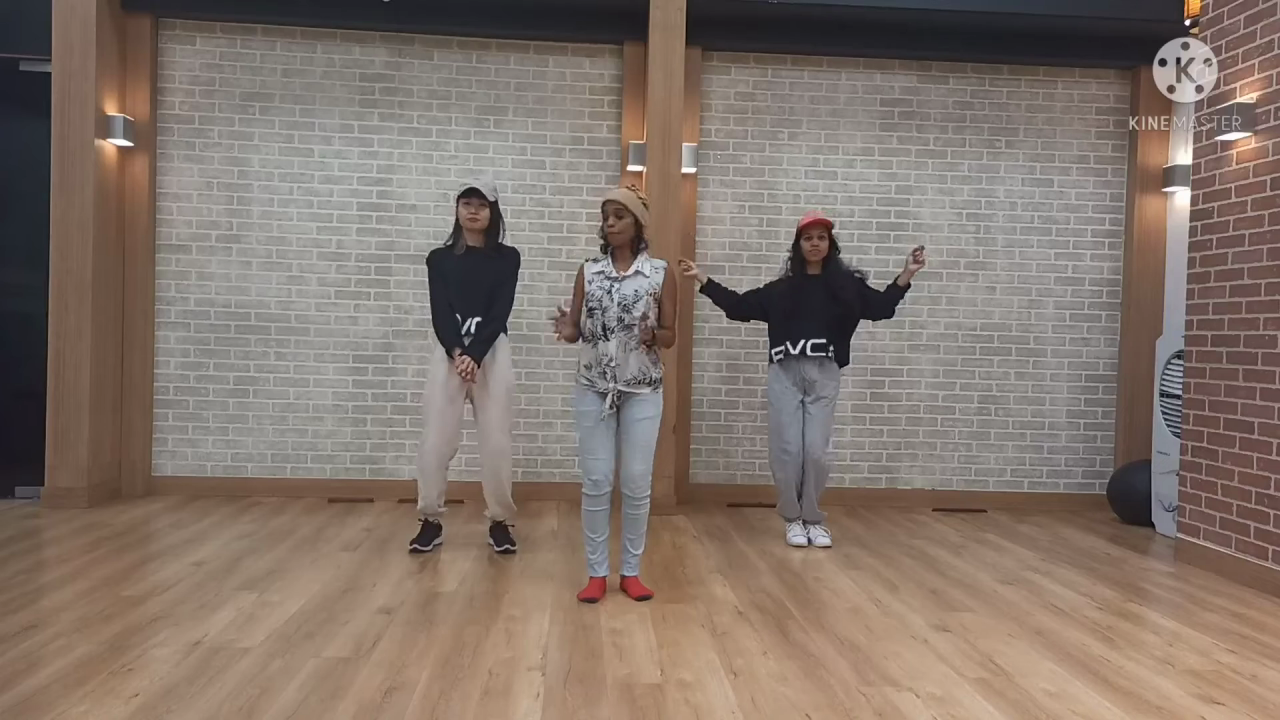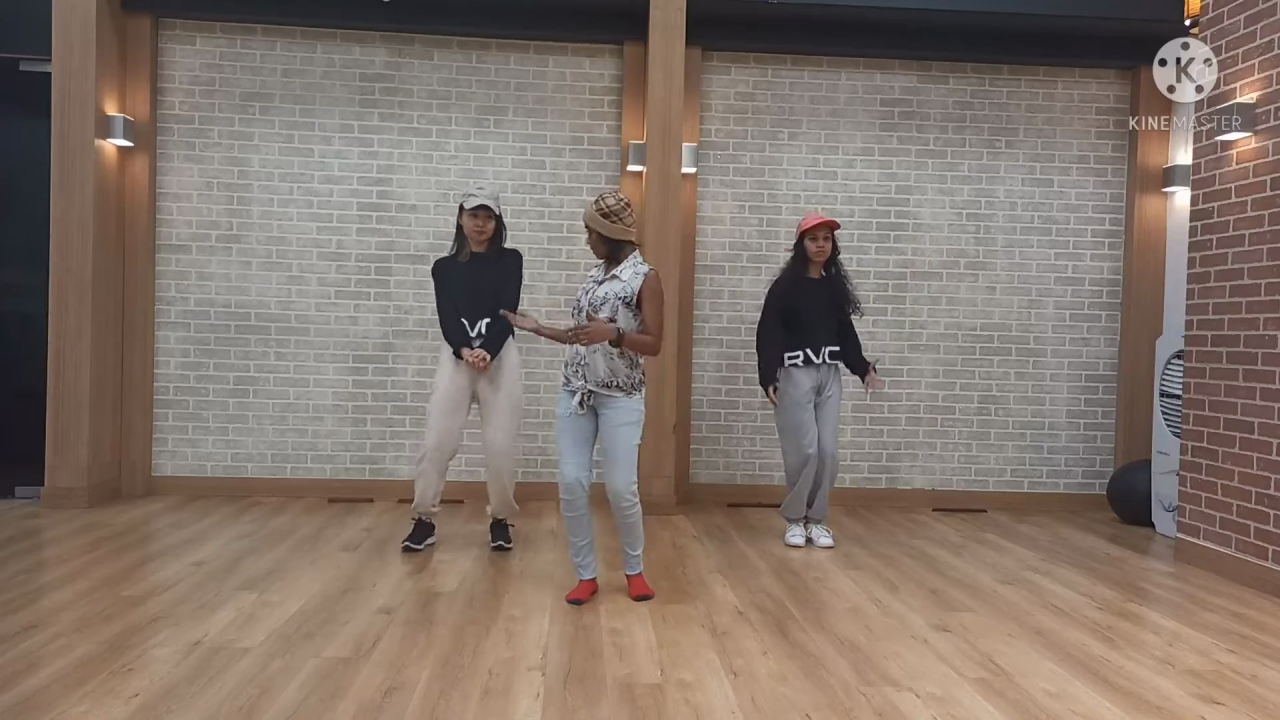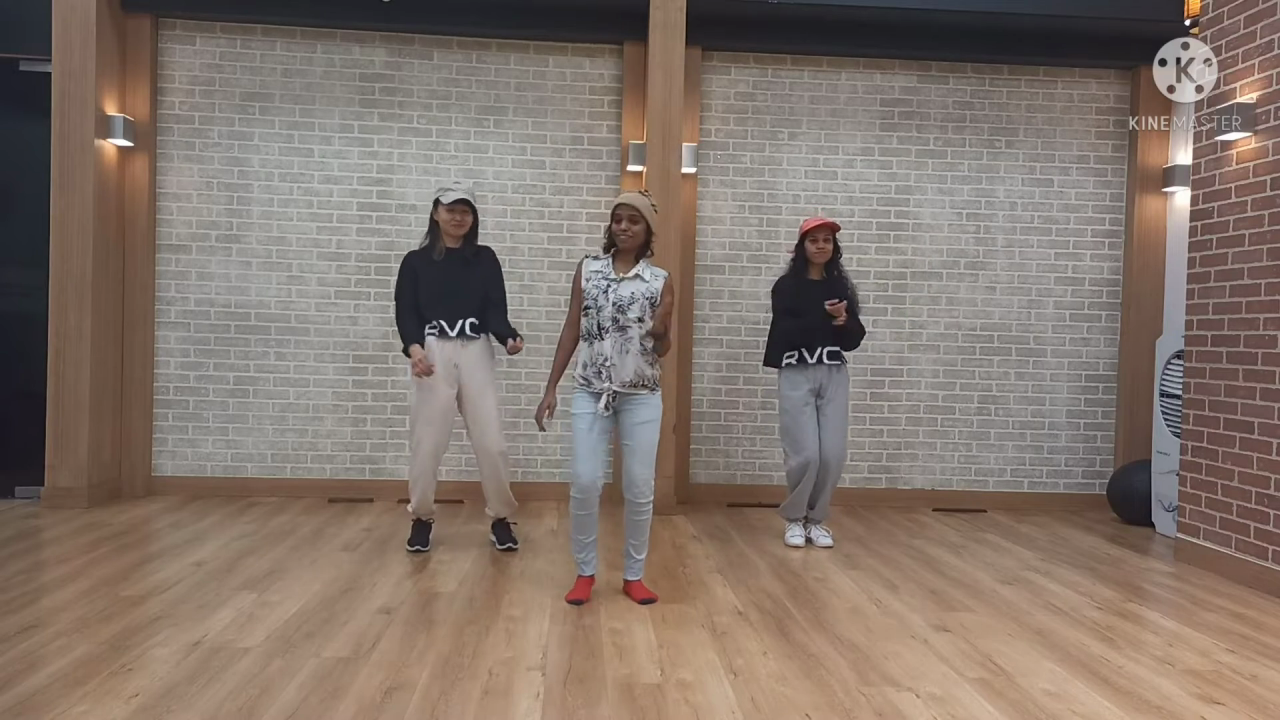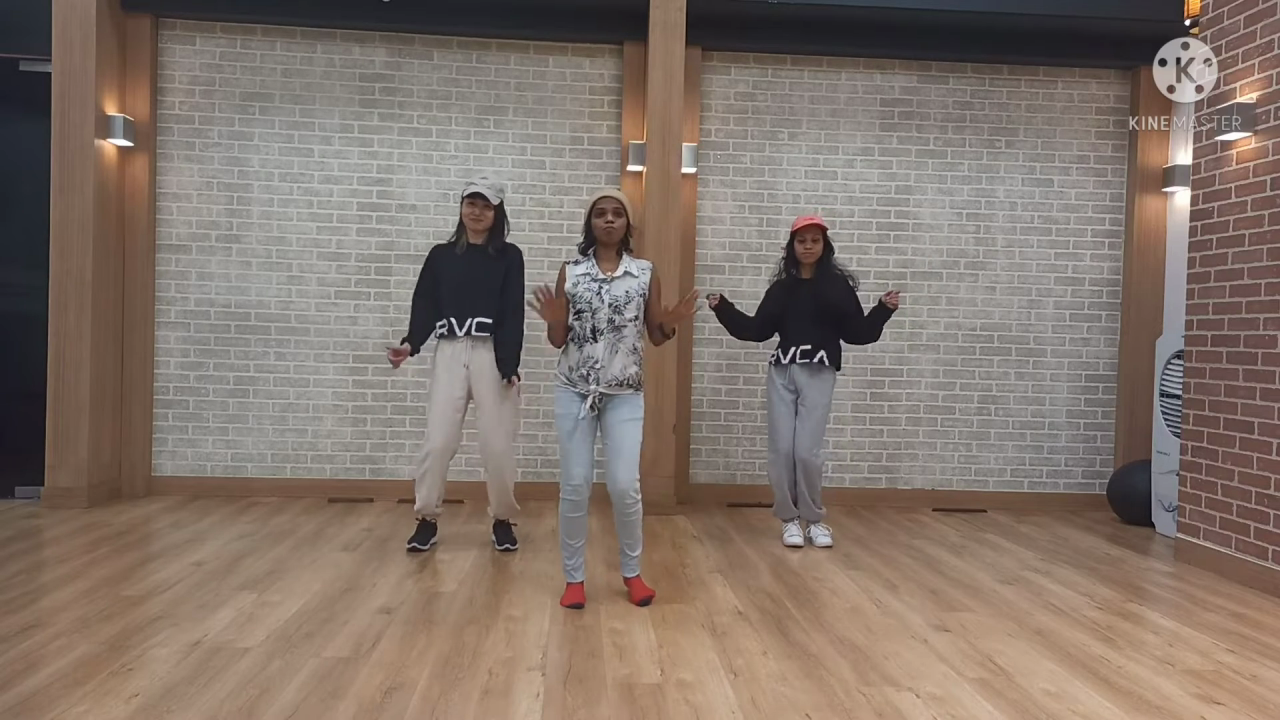
dt=1s
person 1, frame 1
left shoulder: (659, 273)
right shoulder: (588, 271)
left elbow: (671, 337)
right elbow: (579, 329)
left wrist: (651, 337)
right wrist: (566, 330)
left hip: (642, 390)
right hip: (594, 388)
left knee: (637, 483)
right knee: (596, 481)
left ankle: (631, 571)
right ankle: (596, 572)
person 1, frame 2
left shoulder: (645, 278)
right shoulder: (595, 274)
left elbow: (654, 345)
left wrist: (614, 333)
right wrist: (536, 327)
left hip: (621, 397)
right hip: (576, 393)
left knee: (621, 489)
right knee: (571, 486)
left ankle: (634, 570)
right ankle: (586, 575)
person 1, frame 3
left shoulder: (659, 280)
right shoulder: (588, 269)
left elbow: (662, 348)
right elbow: (572, 331)
left wrist: (663, 330)
right wrist: (550, 388)
left hip: (640, 395)
right hip: (589, 390)
left knee: (639, 489)
right knee: (585, 483)
left ankle: (633, 575)
right ankle: (585, 572)
person 1, frame 4
left shoulder: (646, 273)
right shoulder: (569, 272)
left elbow: (655, 336)
right elbow: (558, 341)
left wrist: (673, 322)
right wrist: (553, 319)
left hip: (624, 392)
right hip: (574, 390)
left knee: (625, 486)
right knee: (575, 485)
left ankle: (632, 572)
right ankle: (574, 577)
person 2, frame 1
left shoulder: (507, 258)
right shoulder: (439, 259)
left elbow: (501, 312)
right elbow: (439, 312)
left wrist: (475, 355)
right wrist: (457, 352)
left hip: (492, 353)
right hip: (448, 352)
left knee: (497, 443)
right knee: (435, 442)
left ankle: (499, 522)
right ankle: (430, 521)
person 2, frame 2
left shoulder: (511, 260)
right shoulder: (445, 267)
left elbow: (508, 310)
right elbow: (447, 316)
left wrist: (489, 351)
right wrist: (466, 352)
left hip: (500, 356)
right hip: (456, 356)
left knee: (501, 444)
right knee: (437, 441)
left ankle: (499, 520)
right ankle: (423, 520)
person 2, frame 3
left shoulder: (485, 259)
right shoulder: (416, 262)
left elbow: (495, 307)
right elbow: (406, 312)
left wrist: (508, 337)
right wrist: (414, 349)
left hip: (476, 353)
right hip: (433, 353)
left knee: (491, 443)
right knee: (426, 443)
left ankle: (500, 520)
right ankle: (422, 520)
person 2, frame 4
left shoulder: (509, 256)
right shoulder: (440, 256)
left elbow: (512, 313)
right elbow: (425, 306)
left wrist: (510, 366)
right wrist: (410, 344)
left hip: (492, 354)
right hip: (450, 352)
left knee: (498, 443)
right knee: (438, 441)
left ankle: (502, 520)
right ankle: (427, 520)
person 3, frame 1
left shoulder: (846, 284)
right shoulder: (783, 288)
left elbow: (878, 307)
right elbow: (742, 307)
left wrist: (905, 277)
right wrist: (705, 282)
left hip: (824, 373)
right hip: (784, 373)
left knee: (815, 451)
right knee: (786, 450)
left ankle: (814, 520)
right ankle: (793, 518)
person 3, frame 2
left shoulder: (836, 287)
right shoulder: (785, 286)
left elbow: (845, 335)
right elbow: (769, 334)
left wrist: (864, 368)
right wrist: (769, 379)
left hip: (830, 375)
right hip: (794, 373)
left knee: (828, 452)
right knee: (804, 450)
left ankle: (815, 519)
right ankle: (794, 519)
person 3, frame 3
left shoulder: (839, 287)
right shoulder: (787, 286)
left elbow: (854, 339)
right elbow: (786, 333)
left wrist: (844, 322)
right wrist: (824, 316)
left hip: (834, 375)
right hip: (796, 375)
left knee: (834, 455)
right knee: (806, 454)
left ankle: (816, 519)
right ankle: (794, 518)
person 3, frame 4
left shoulder: (838, 285)
right shoulder: (781, 287)
left elbow: (857, 332)
right elbow: (758, 330)
left wrist: (883, 310)
right wrist: (723, 308)
left hip: (818, 374)
right hip: (781, 372)
left knee: (807, 451)
right knee: (781, 449)
left ankle: (814, 519)
right ankle: (790, 519)
